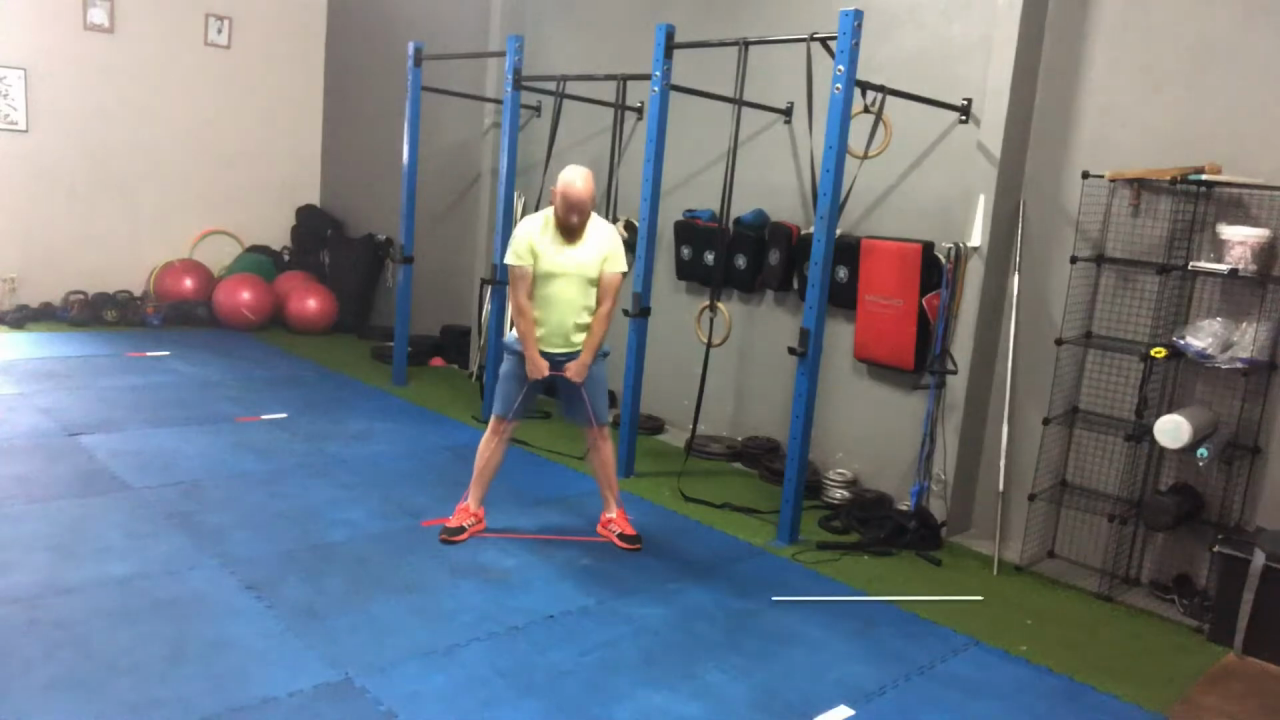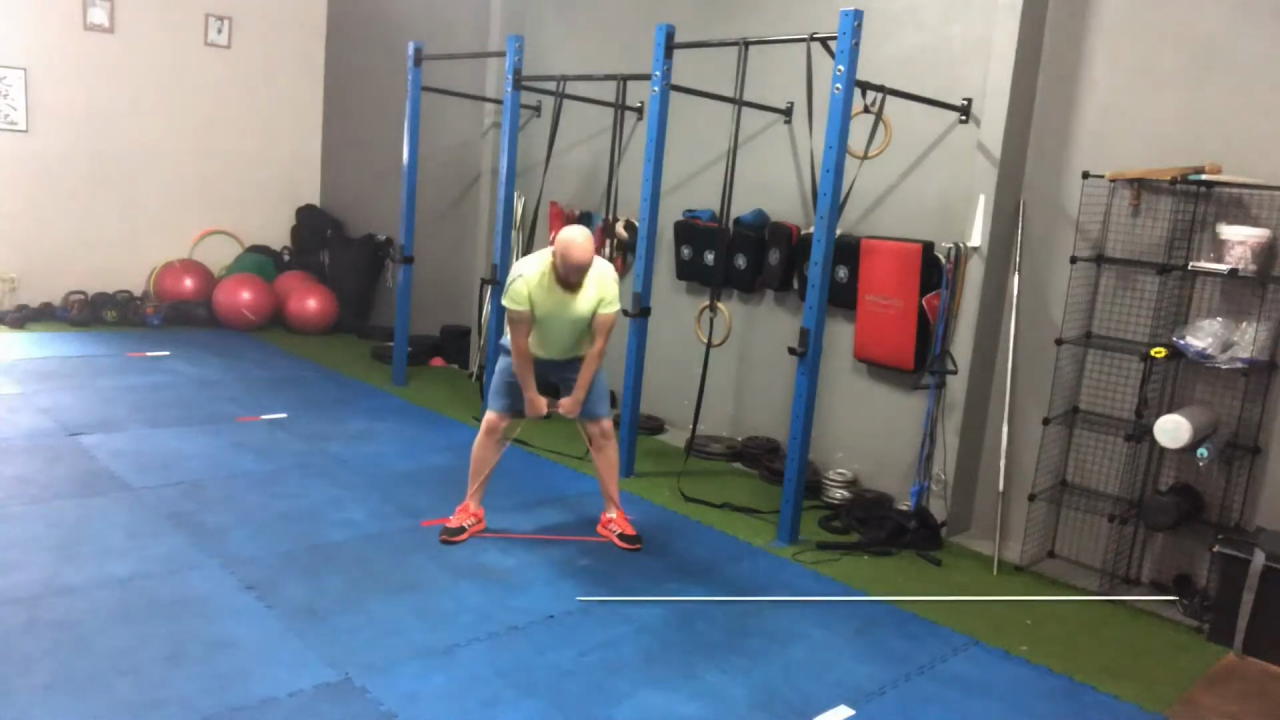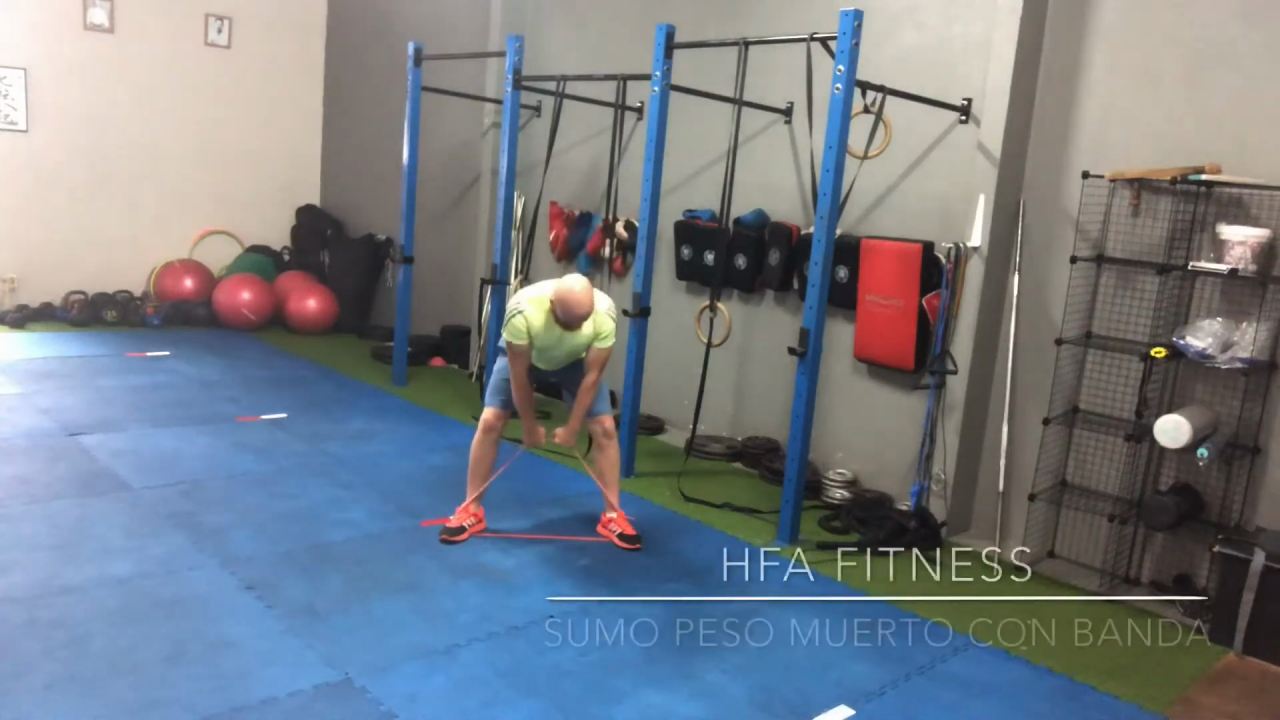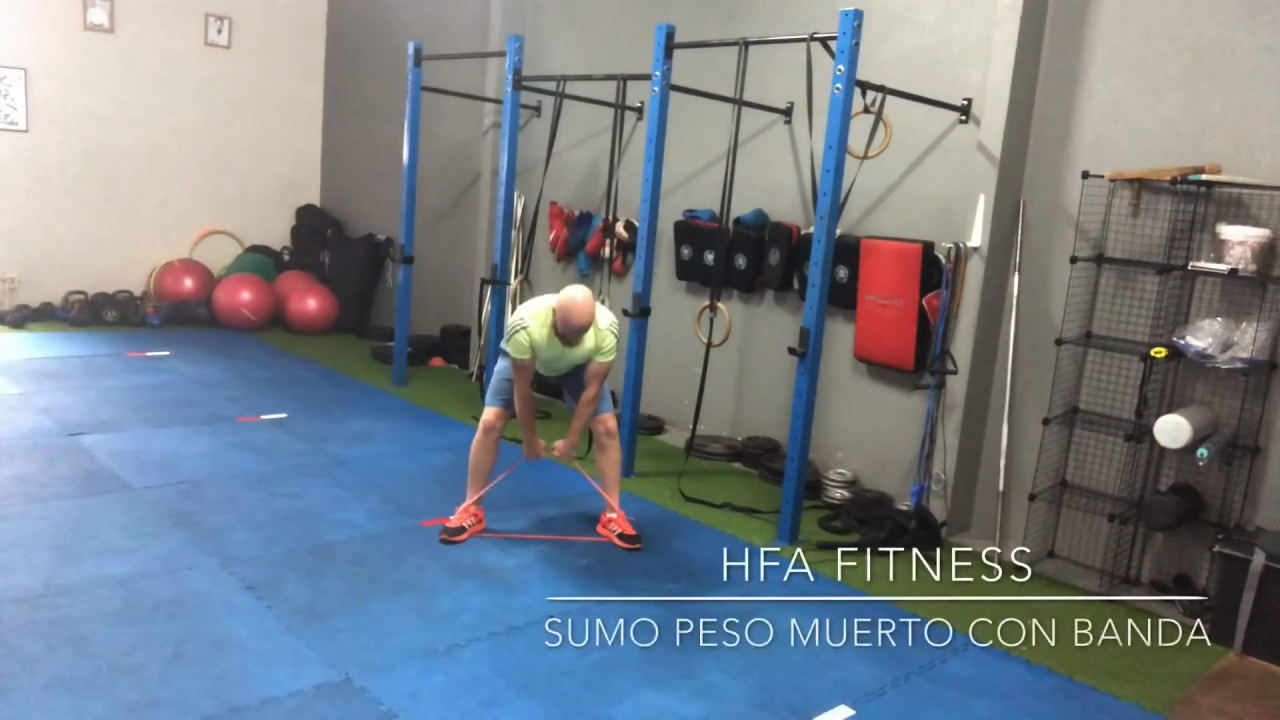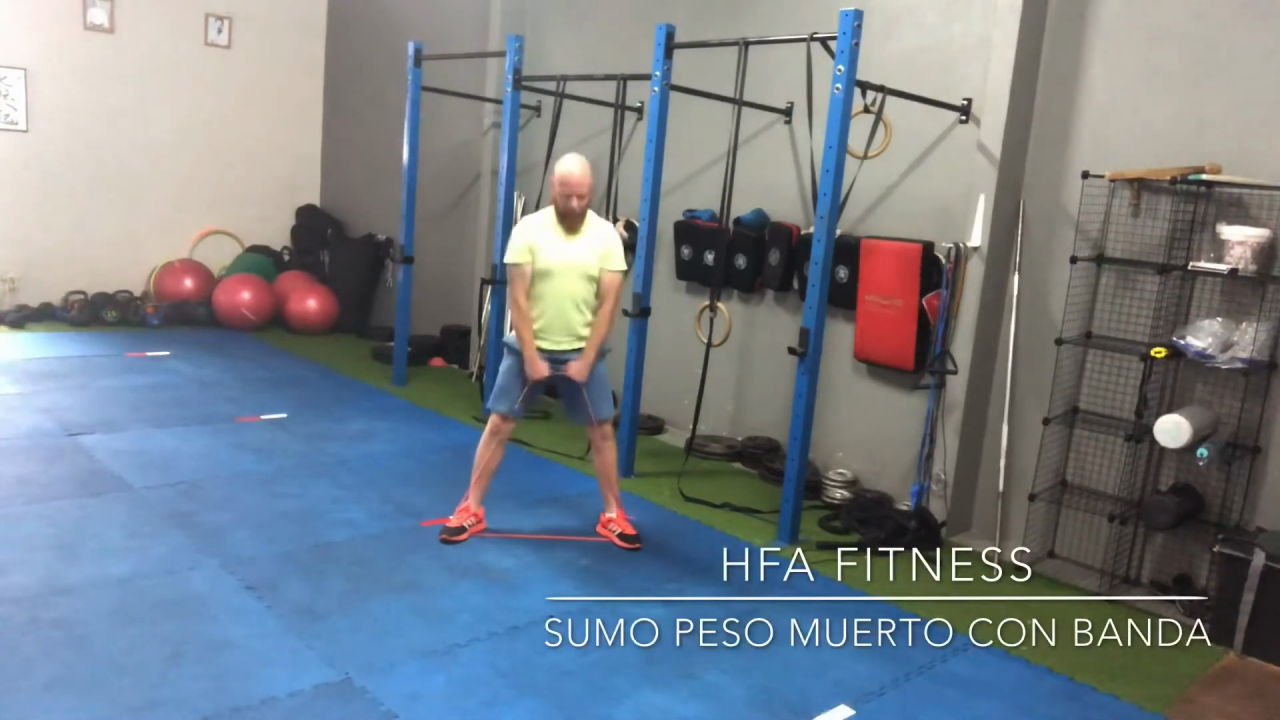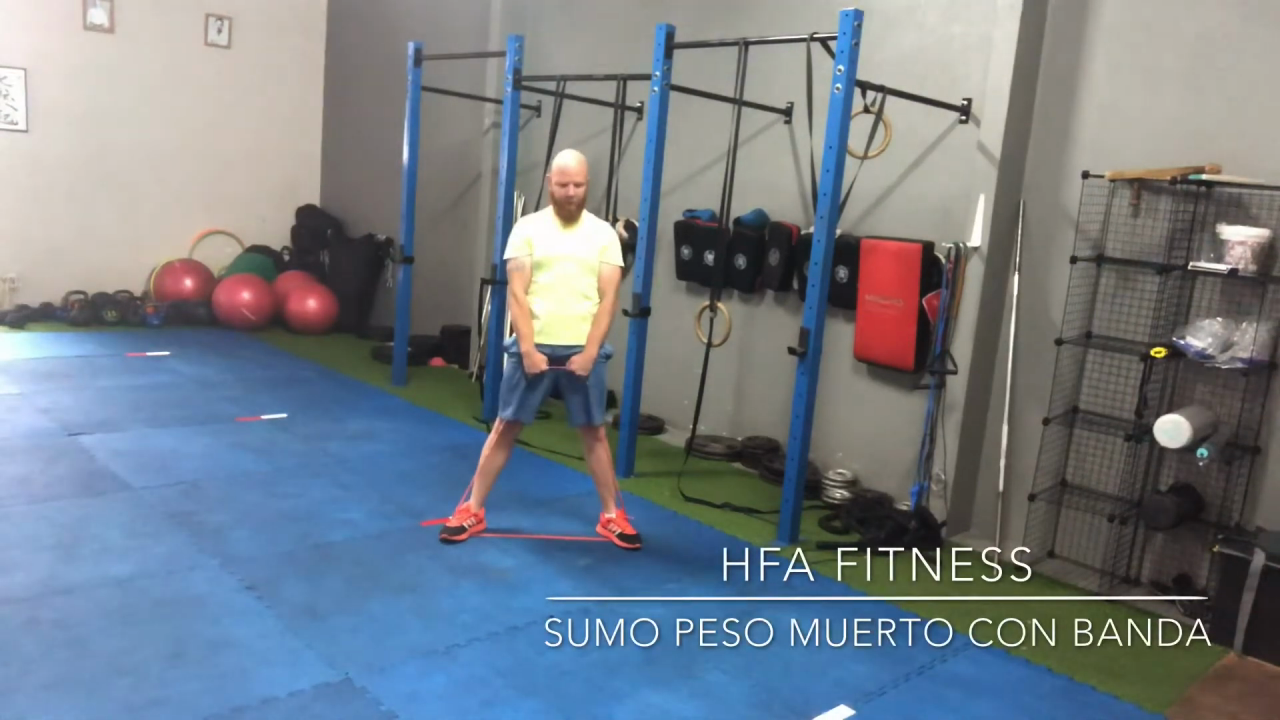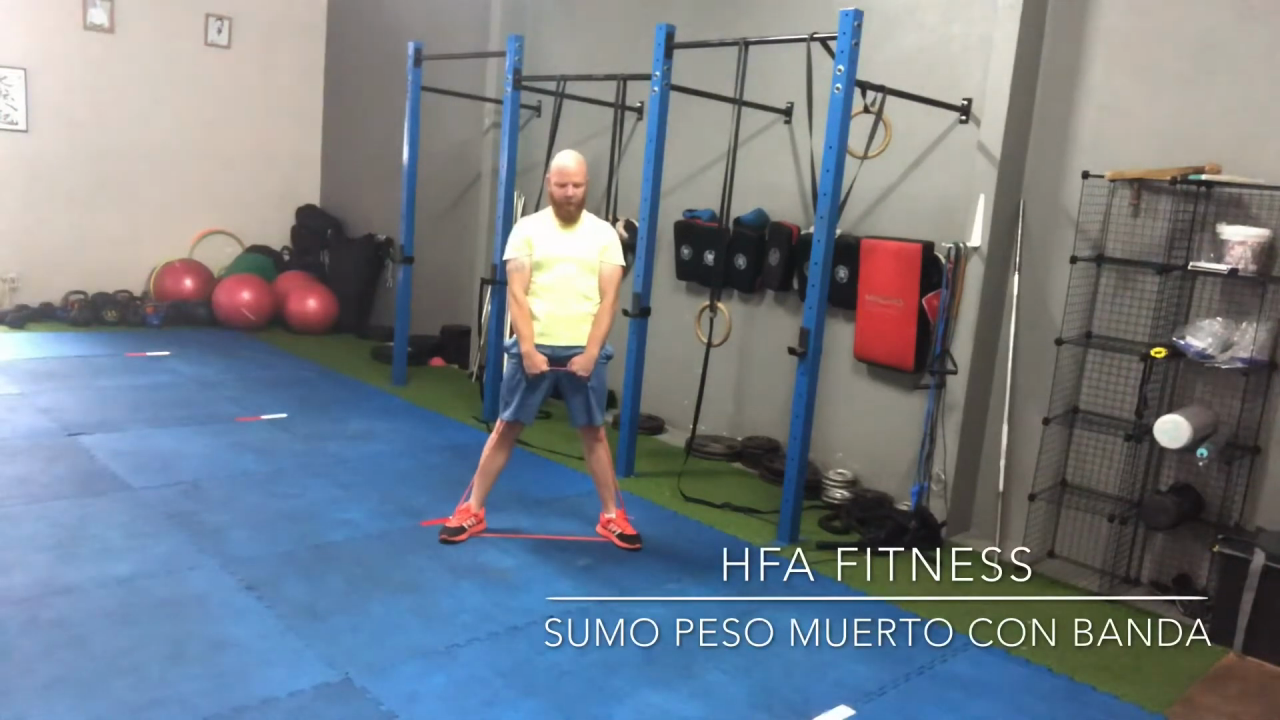
dt=0.7s
person 1, frame 1
left shoulder: (608, 237)
right shoulder: (529, 230)
left elbow: (605, 306)
right elbow: (520, 299)
left wrist: (584, 360)
right wrist: (532, 356)
left hip: (582, 350)
right hip: (528, 346)
left knee: (599, 430)
right knee: (500, 425)
left ankle: (612, 515)
right ankle: (471, 510)
person 1, frame 2
left shoulder: (606, 277)
right shoulder: (525, 274)
left elbow: (598, 343)
right elbow: (519, 340)
left wrist: (578, 396)
right wrist: (530, 394)
left hip: (578, 358)
right hip: (526, 355)
left knee: (603, 430)
right knee: (492, 424)
left ankle: (613, 515)
right ankle: (470, 510)
person 1, frame 3
left shoulder: (605, 312)
right shoulder: (522, 309)
left elbow: (592, 375)
right elbow: (519, 373)
left wrist: (572, 426)
right wrist: (530, 425)
left hip: (575, 361)
right hip: (522, 355)
left knee: (605, 427)
right knee: (490, 422)
left ankle: (612, 515)
right ankle: (471, 510)
person 1, frame 4
left shoulder: (606, 327)
right shoulder: (525, 323)
left elbow: (592, 389)
right elbow: (523, 387)
left wrist: (571, 440)
right wrist: (531, 439)
left hip: (577, 366)
right hip: (521, 359)
left knee: (607, 427)
right knee: (490, 422)
left ankle: (613, 515)
right ankle: (471, 510)
person 1, frame 5
left shoulder: (606, 235)
right shoulder: (529, 229)
left elbow: (608, 304)
right elbow: (518, 299)
left wrist: (586, 360)
right wrist: (531, 357)
left hip: (582, 351)
right hip: (530, 348)
left knee: (601, 429)
right knee: (499, 425)
left ankle: (612, 515)
right ankle: (471, 509)
person 1, frame 6
left shoulder: (603, 233)
right shoulder: (528, 227)
left elbow: (608, 298)
right elbow: (517, 293)
left wrist: (589, 352)
right wrist: (528, 349)
left hip: (583, 350)
right hip: (533, 347)
left knee: (594, 431)
right knee: (506, 427)
left ankle: (612, 515)
right ankle: (472, 510)
person 1, frame 7
left shoulder: (604, 233)
right shoulder: (528, 228)
left elbow: (608, 299)
right elbow: (517, 294)
left wrist: (590, 352)
right wrist: (529, 350)
left hip: (584, 351)
right hip: (534, 348)
left knee: (593, 432)
right knee: (507, 428)
left ankle: (612, 516)
right ankle: (472, 510)
